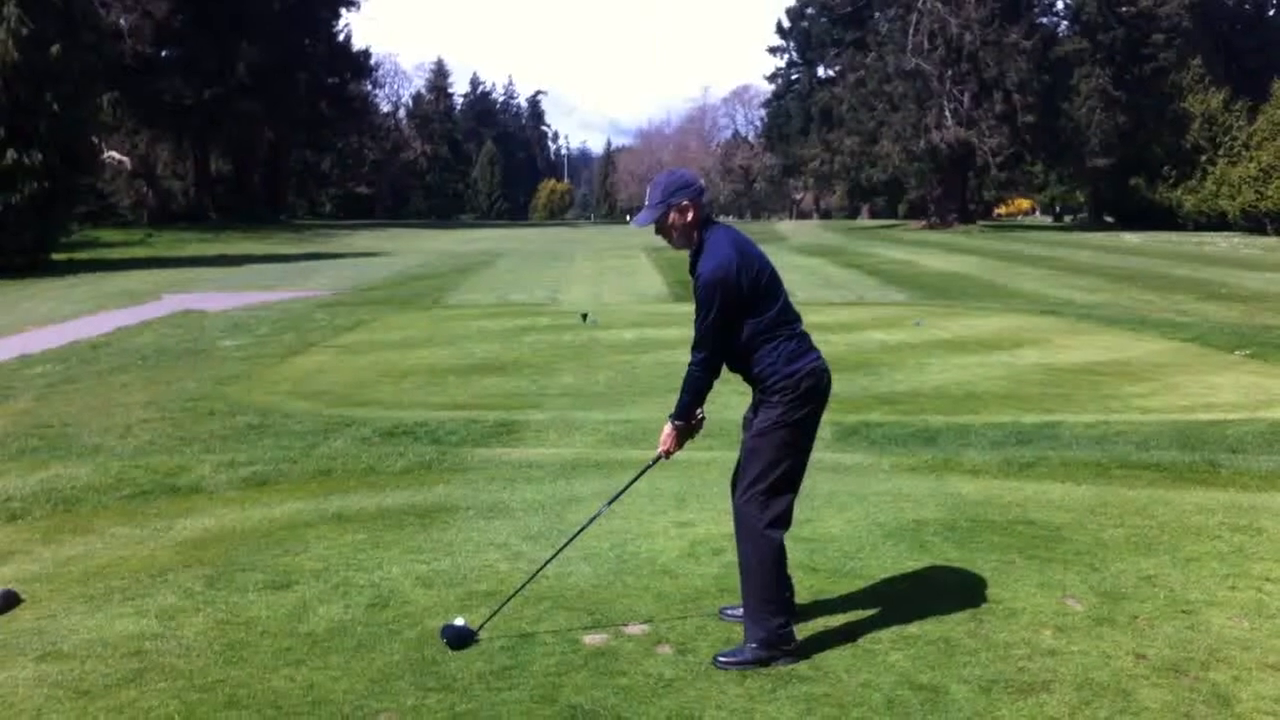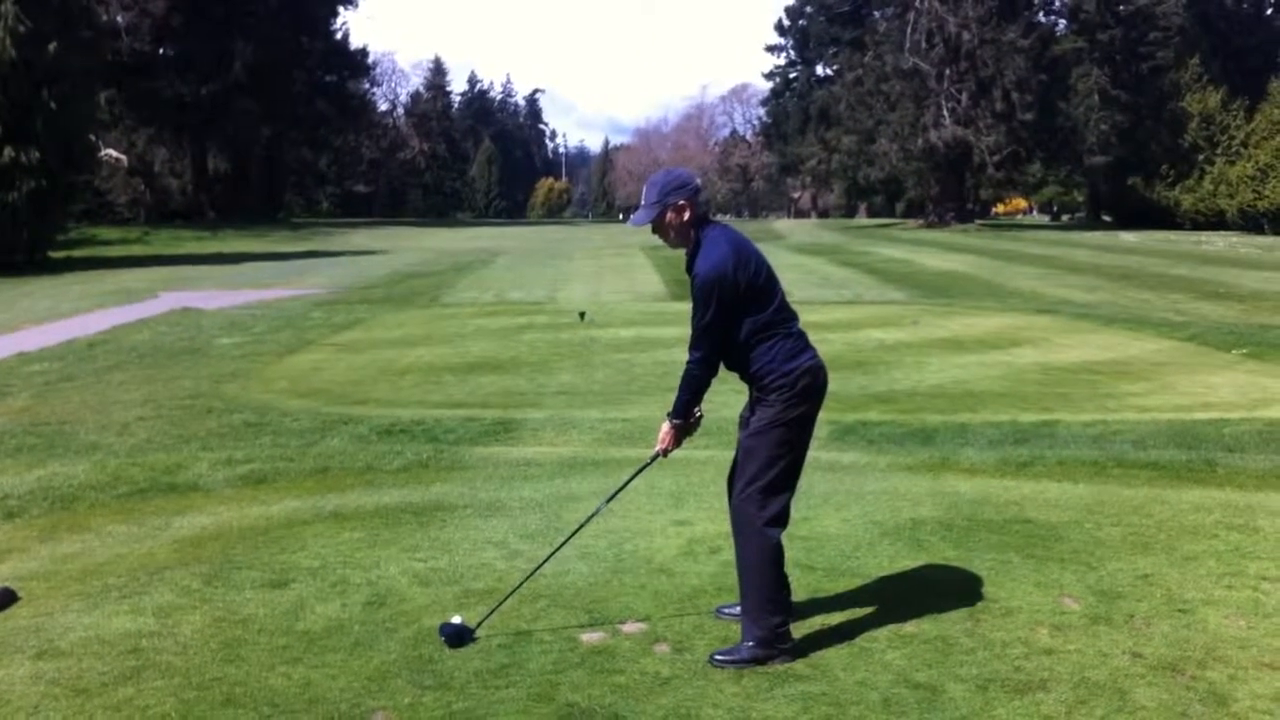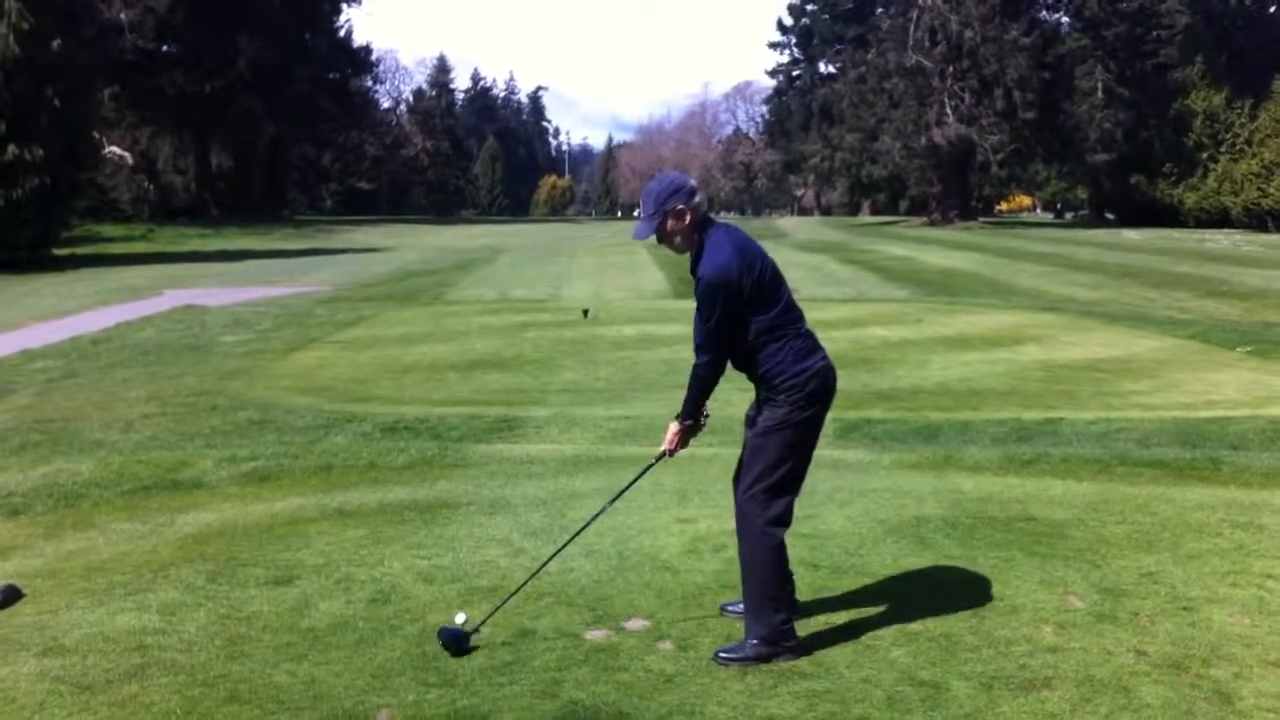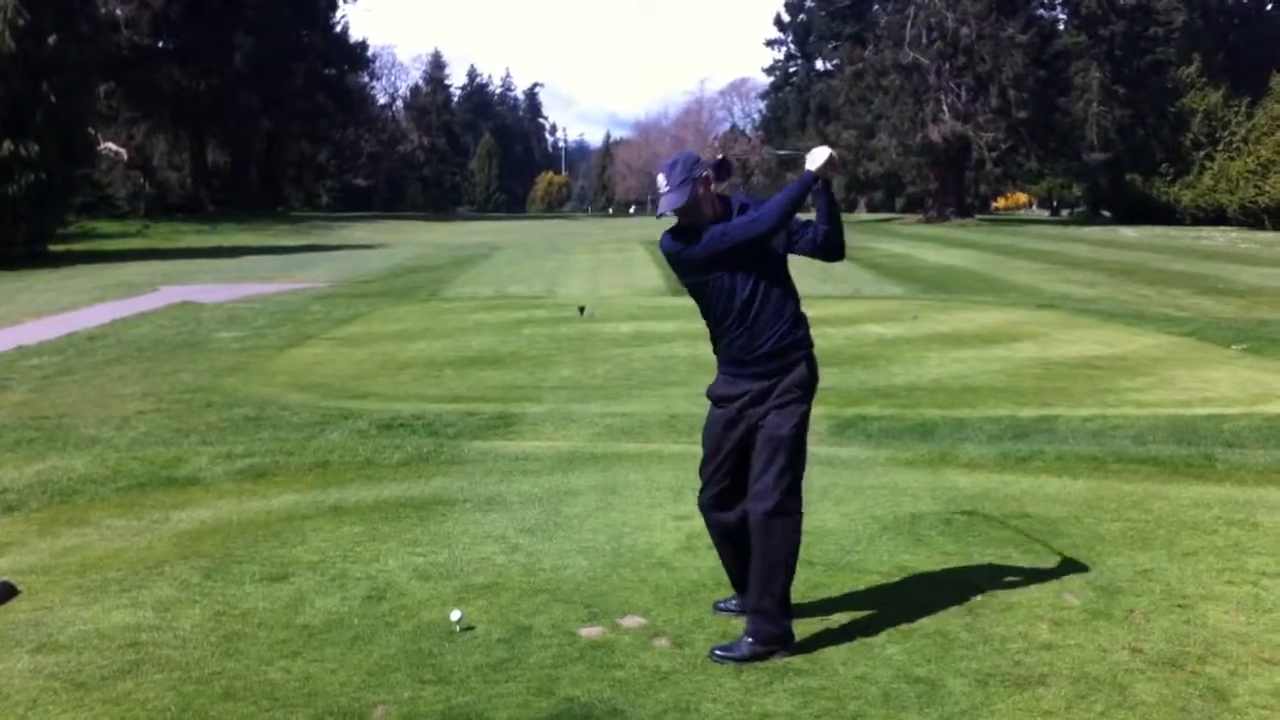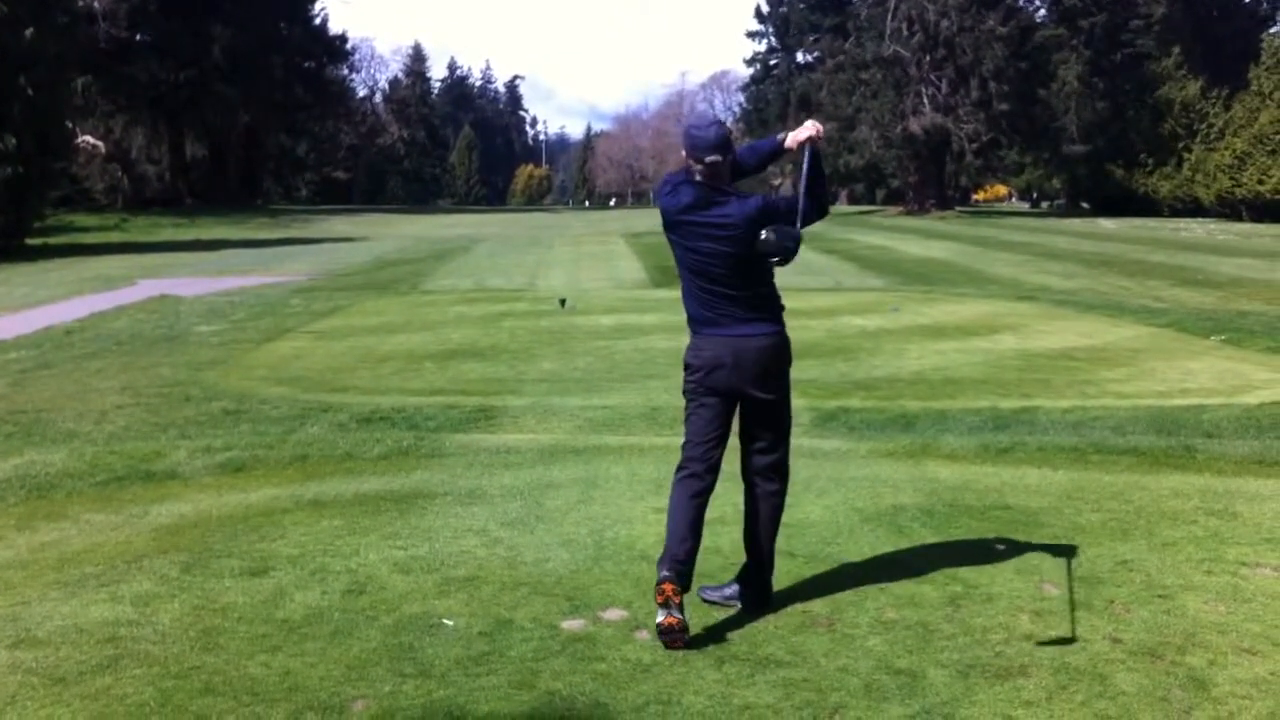
dt=1s
person 1, frame 1
left shoulder: (718, 264)
right shoulder: (722, 245)
left elbow: (707, 353)
right elbow: (716, 347)
left wrist: (679, 420)
right wrist: (691, 410)
left hip: (790, 386)
right hip: (785, 380)
left knee: (757, 504)
right knee: (751, 494)
left ankle: (771, 637)
right ankle: (770, 601)
person 1, frame 2
left shoulder: (714, 262)
right shoulder: (718, 243)
left elbow: (705, 352)
right elbow: (713, 345)
left wrist: (677, 417)
right wrist: (690, 407)
left hip: (787, 386)
right hip: (779, 380)
left knee: (755, 503)
right knee: (746, 492)
left ankle: (767, 635)
right ankle: (765, 601)
person 1, frame 3
left shoulder: (719, 264)
right shoulder: (713, 246)
left elbow: (710, 352)
right elbow: (709, 339)
left wrist: (685, 417)
right wrist: (694, 408)
left hip: (797, 385)
right hip: (780, 382)
left knee: (759, 502)
right knee: (750, 490)
left ankle: (772, 633)
right ankle: (770, 595)
person 1, frame 4
left shoulder: (755, 210)
right shoulder: (677, 243)
left elbow: (830, 249)
right elbow: (757, 232)
left wrist: (823, 186)
right wrist: (807, 177)
left hip: (787, 380)
right hip: (734, 385)
left knee: (770, 502)
right knee: (718, 498)
left ankle: (769, 629)
right ankle: (754, 592)
person 1, frame 5
left shoulder: (670, 199)
right shoulder: (755, 213)
left elbow: (724, 173)
right elbow: (816, 205)
left wrist: (783, 141)
right wrist: (805, 149)
left hip: (709, 354)
right hip: (765, 349)
left knee: (696, 468)
right knee: (765, 471)
left ankle: (672, 576)
right ankle: (755, 584)
